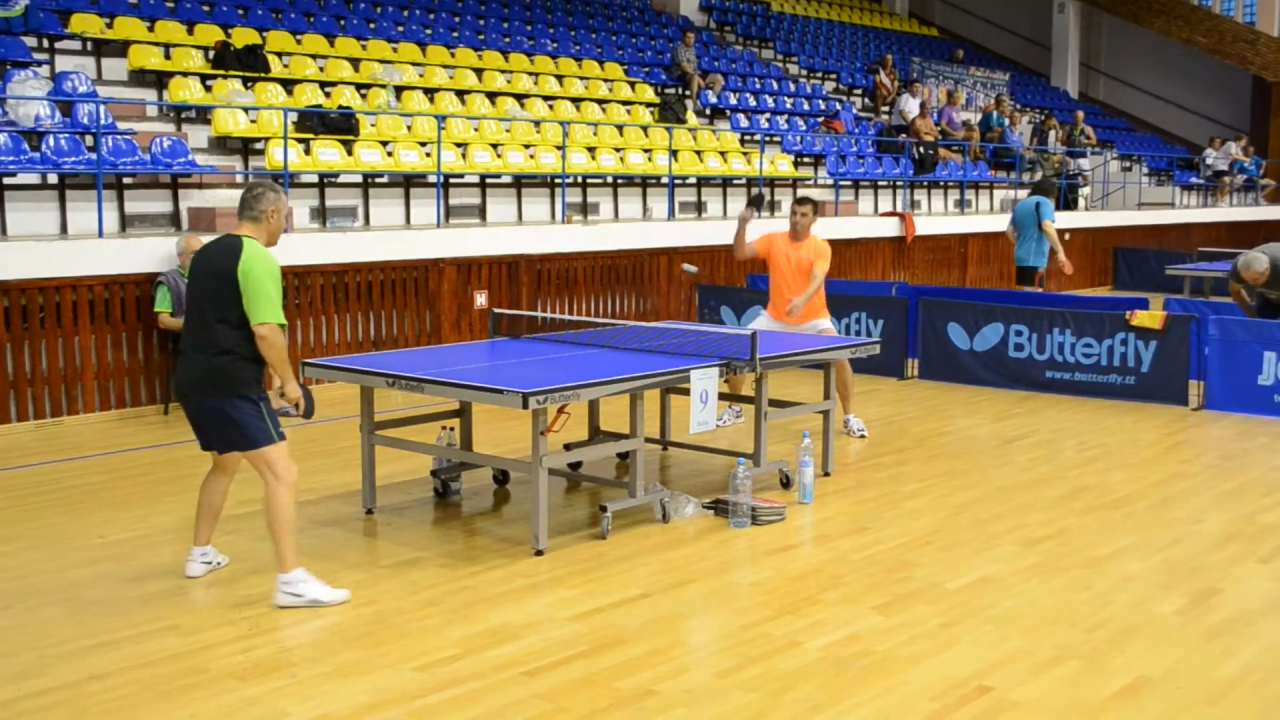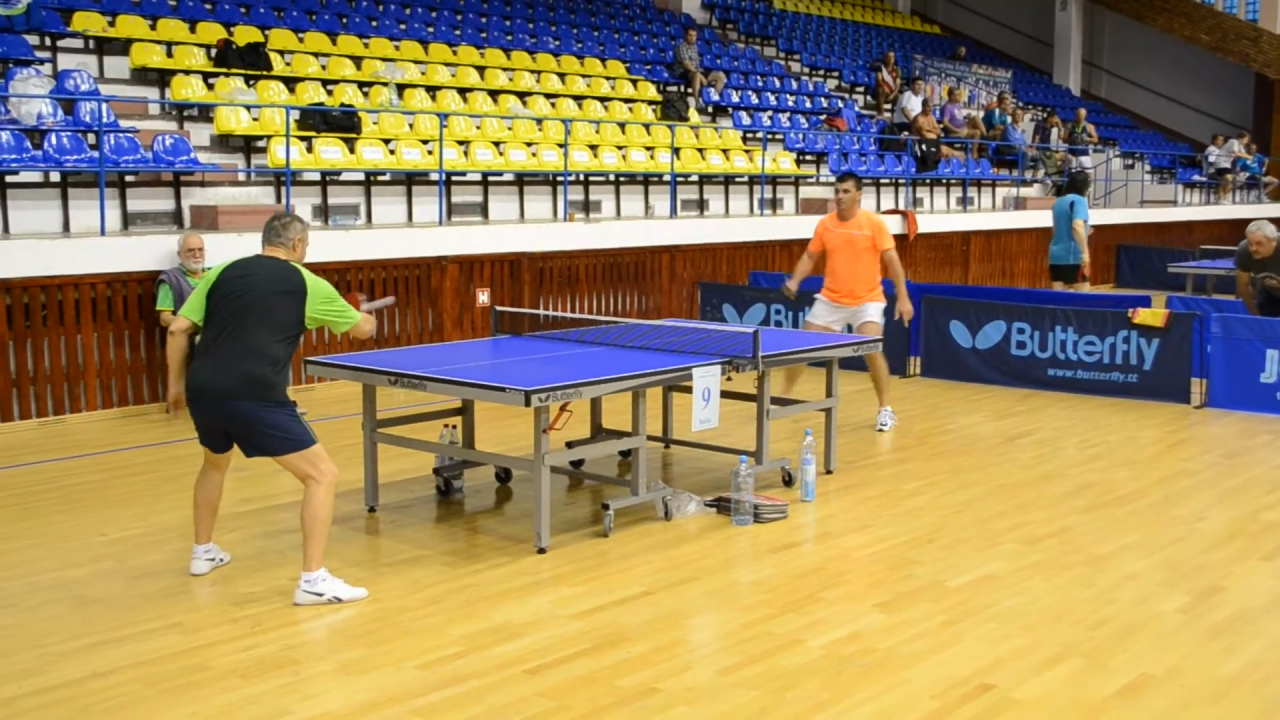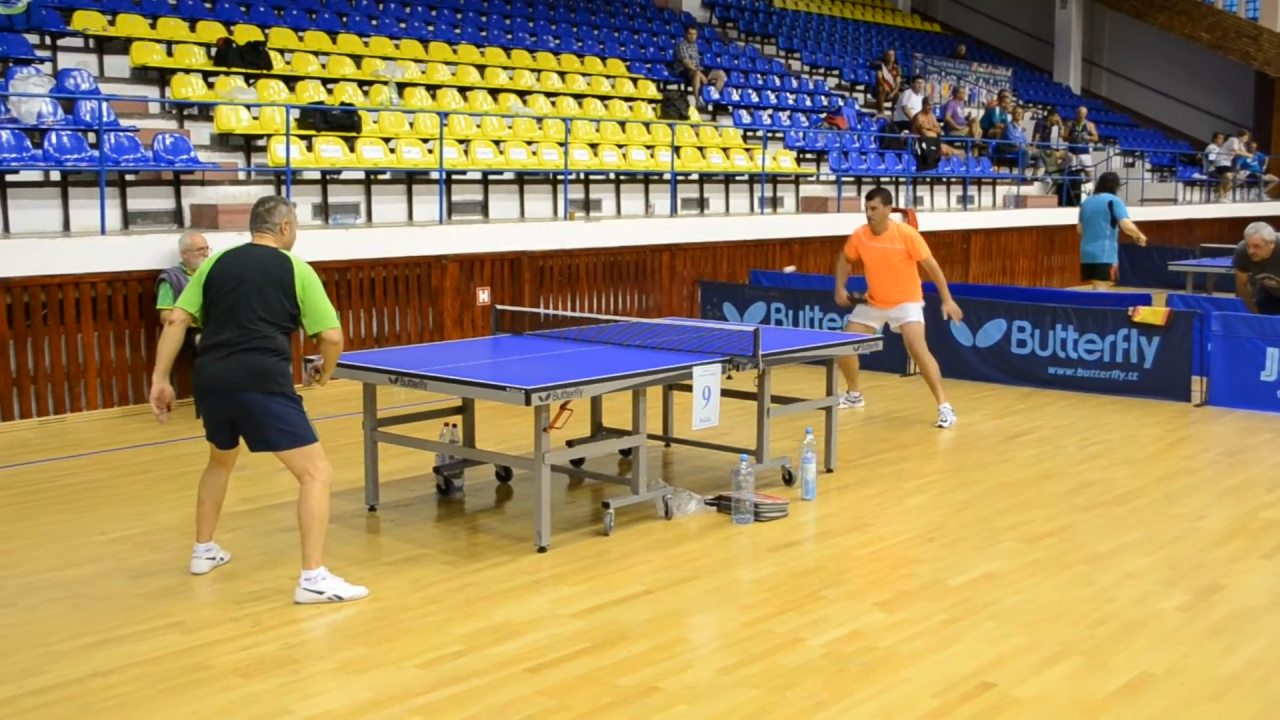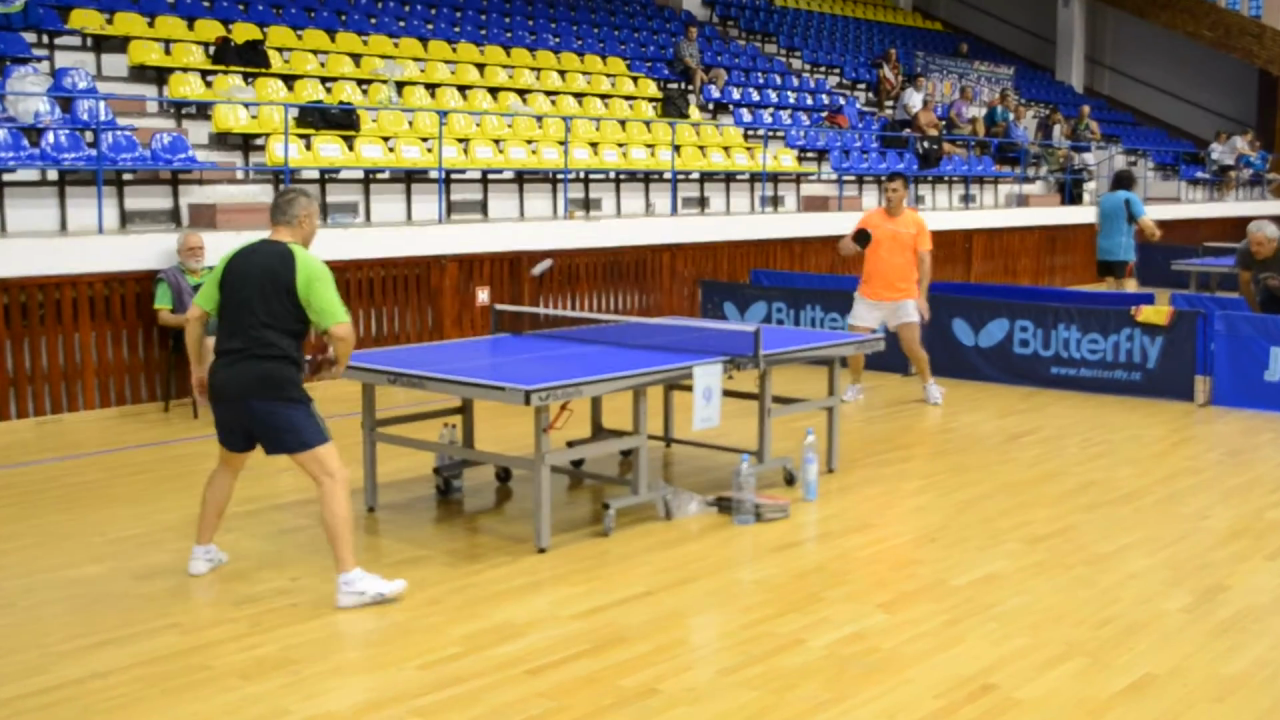
dt=0.5s
person 1, frame 1
left shoulder: (206, 253)
right shoulder: (257, 259)
right elbow: (266, 331)
right wrist: (288, 380)
left hip: (192, 382)
right hip: (231, 385)
left knee: (226, 465)
right knee: (282, 473)
left ankle: (201, 553)
right ankle: (292, 580)
person 1, frame 2
left shoulder: (223, 272)
right shoulder: (307, 283)
left elbow: (178, 330)
right elbow: (364, 328)
left wrist: (176, 383)
right wrist: (366, 315)
left hip: (204, 390)
right hip: (256, 394)
left knee: (214, 463)
right knee: (321, 475)
left ankle: (203, 551)
right ankle: (313, 579)
person 1, frame 3
left shoulder: (217, 263)
right shoulder: (296, 269)
left elbow: (176, 321)
right elbow: (331, 336)
left wrist: (160, 379)
right wrist: (326, 371)
left hip: (211, 382)
right hip: (263, 385)
left knee: (220, 461)
right knee: (317, 474)
left ankle: (204, 551)
right ankle: (313, 578)
person 1, frame 4
left shoulder: (235, 258)
right shoulder: (307, 265)
left elbow: (194, 315)
right elbow: (342, 332)
left wrist: (198, 368)
right wrist: (341, 361)
left hip: (227, 385)
right hip: (274, 388)
left knee: (228, 465)
right knee: (332, 476)
left ankle: (202, 552)
right ankle: (351, 579)
person 2, frame 1
left shoulder: (821, 247)
right shoulder: (773, 240)
left elbow: (817, 281)
right elbow: (740, 253)
left wrist: (801, 301)
right wrist: (742, 227)
left hip: (813, 319)
right hip: (775, 318)
left knee: (840, 359)
left ankle: (849, 417)
right ankle: (735, 408)
person 2, frame 2
left shoulder: (873, 223)
right shoulder: (825, 224)
left elbow: (892, 260)
right elbow: (810, 257)
left wrist: (903, 297)
right wrist: (794, 281)
left hip: (867, 300)
right hip: (830, 299)
left knee: (872, 353)
left ankle: (885, 409)
person 2, frame 3
left shoulder: (906, 233)
right shoulder: (860, 235)
left elbow: (931, 266)
right elbow: (845, 259)
left wrist: (948, 300)
right wrist: (840, 288)
left hip: (906, 303)
right hip: (874, 302)
left knee: (919, 350)
left ankle: (944, 406)
right ankle: (854, 394)
person 2, frame 4
left shoulder: (917, 222)
right shoulder: (870, 219)
left elbow: (924, 260)
right elbow: (844, 245)
left wrist: (922, 295)
right wrist: (847, 245)
left hip: (905, 297)
right hip: (869, 295)
left knee: (912, 348)
left ankle: (929, 383)
right ankle: (855, 385)
